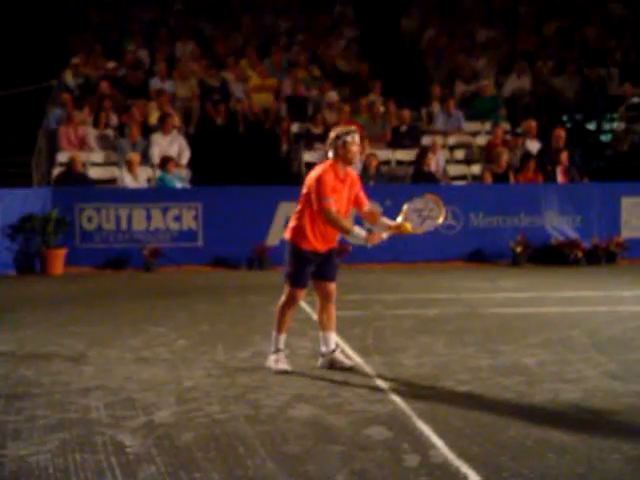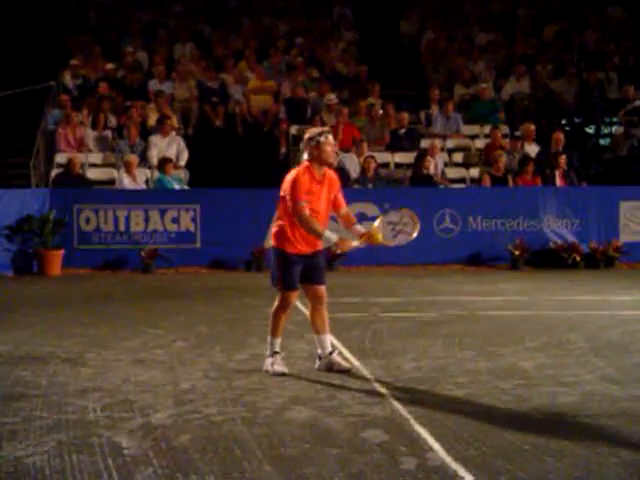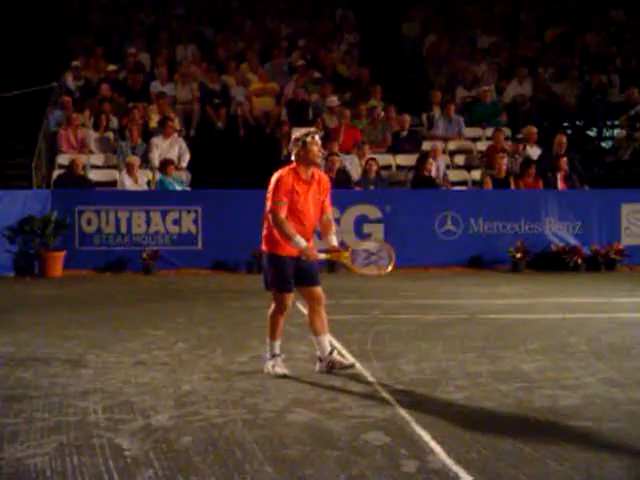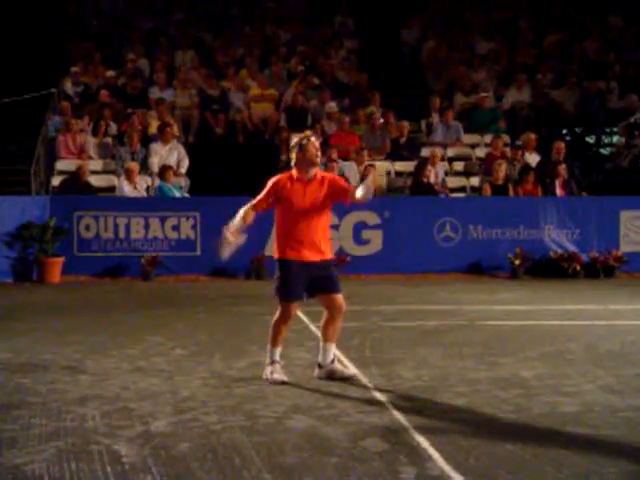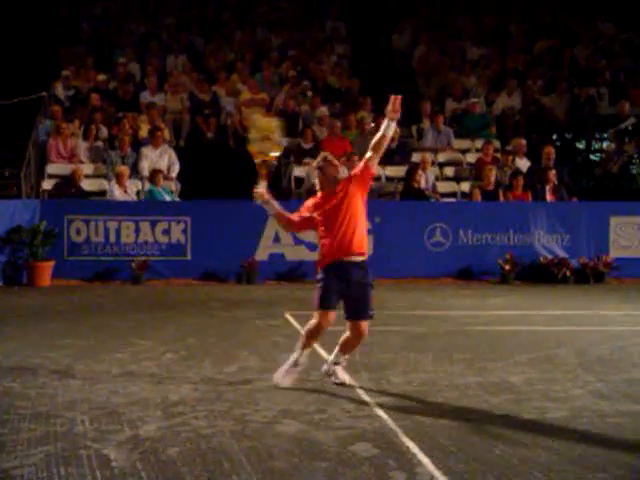
dt=0.4s
person 1, frame 1
left shoulder: (351, 177)
right shoulder: (321, 175)
left elbow: (365, 210)
right elbow: (330, 216)
left wrist: (392, 224)
right wrist: (362, 235)
left hip: (327, 246)
right hip: (303, 243)
left knee: (328, 295)
right knee: (293, 296)
left ankle: (329, 352)
right ankle: (277, 352)
person 1, frame 2
left shoulder: (332, 178)
right shoulder: (297, 178)
left elbow: (342, 212)
right elbow: (302, 219)
left wrist: (361, 231)
right wrist: (333, 239)
left hip: (312, 249)
right hip: (288, 247)
left knee: (319, 299)
right knee: (286, 301)
left ankle: (326, 355)
right ankle: (273, 355)
person 1, frame 3
left shoulder: (323, 180)
right shoulder: (283, 178)
left elbow: (325, 218)
right elbow: (277, 219)
left wrist: (332, 243)
right wrist: (302, 246)
left hip: (305, 251)
right hip: (280, 250)
left knee: (317, 300)
right knee: (282, 303)
left ankle: (326, 356)
right ankle: (273, 358)
person 1, frame 4
left shoulder: (330, 181)
right shoulder: (281, 183)
left elbow: (355, 195)
right elbow: (253, 207)
left wrist: (367, 188)
right wrist: (236, 227)
left hip: (321, 257)
right hip: (291, 258)
left knee: (337, 307)
right knee: (287, 311)
left ankle: (326, 363)
right ankle: (272, 364)
person 1, frame 5
left shoulder: (355, 184)
right shoulder: (314, 205)
left elbow: (375, 151)
right elbow: (292, 224)
left wrist: (390, 120)
right wrist: (267, 201)
left hip: (358, 268)
right hip: (331, 268)
left knee: (359, 330)
right knee: (323, 321)
left ankle: (334, 365)
right ankle: (295, 363)
